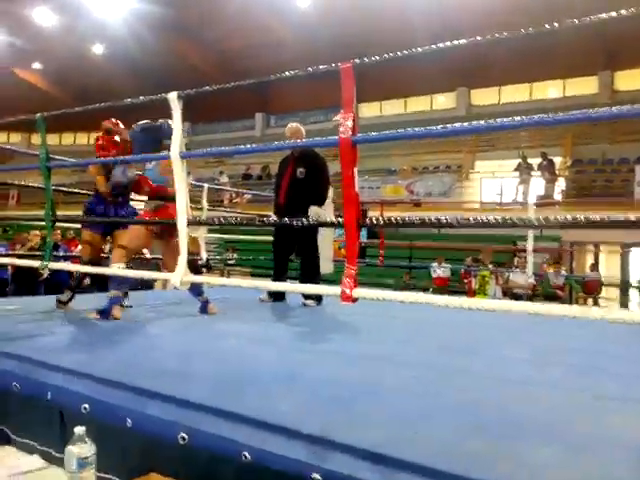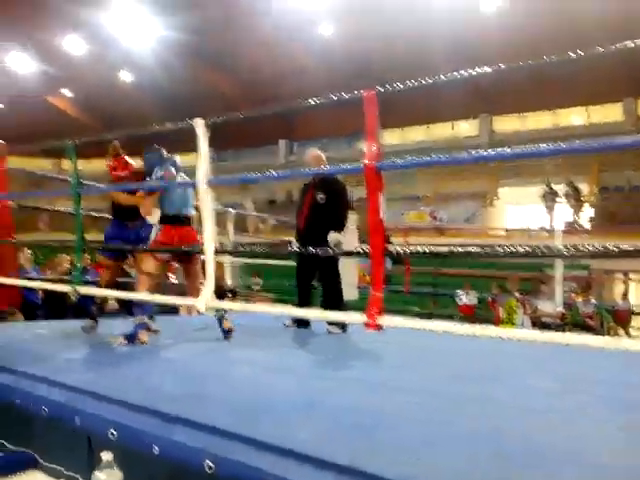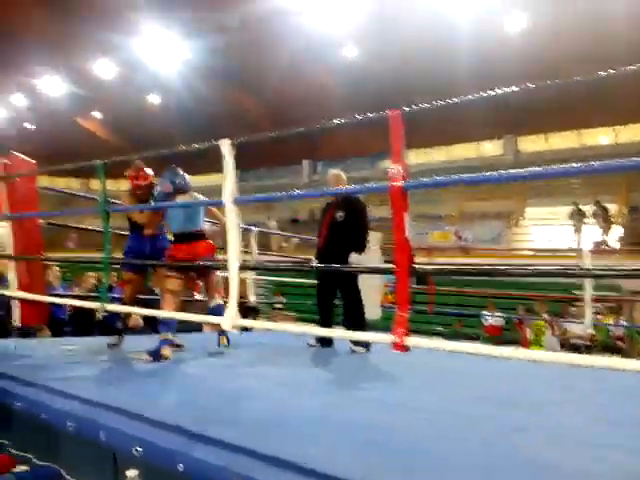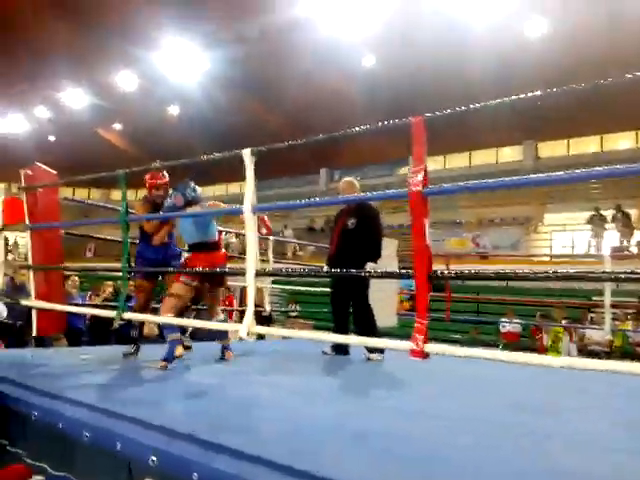
dt=0.1s
person 1, frame 1
left shoulder: (166, 160)
right shoulder: (159, 158)
left elbow: (174, 191)
left wrist: (151, 189)
left hip: (160, 212)
right hip: (168, 213)
left knee: (119, 254)
right knee: (174, 265)
left ankle: (114, 305)
right ankle: (204, 302)
person 1, frame 2
left shoulder: (163, 178)
right shoulder: (185, 180)
left hip: (168, 235)
right hip: (188, 236)
left knee: (145, 281)
right knee: (196, 287)
right ankle: (224, 322)
person 1, frame 3
left shoulder: (166, 203)
right shoulder: (197, 198)
right elbow: (219, 219)
left hip: (181, 254)
right hip: (204, 250)
left knee: (169, 303)
right knee: (214, 295)
left ankle: (165, 345)
right ankle: (221, 333)
person 1, frame 4
right shoulder: (210, 207)
left hip: (196, 262)
right hip: (217, 259)
left knee: (167, 309)
right knee: (213, 309)
left ankle: (175, 347)
right ankle: (226, 349)
person 2, frame 1
left shoulder: (125, 152)
right shoulder: (95, 167)
right elbow: (104, 190)
right wrist: (114, 183)
left hip: (122, 212)
right hip: (99, 211)
right knee: (89, 255)
right ankle: (71, 290)
person 2, frame 2
left shoulder: (139, 176)
right shoulder: (114, 190)
right elbow: (132, 201)
left hip: (141, 232)
right hip: (119, 234)
right knee: (107, 278)
left ankle: (144, 318)
right ankle: (94, 318)
person 2, frame 3
right shoulder: (130, 198)
right elbow: (141, 219)
right wrist: (154, 201)
left hip: (159, 245)
right hip: (137, 247)
right knee: (130, 293)
right ankle: (120, 333)
person 2, frame 4
right shoulder: (143, 205)
right elbow: (150, 228)
left hip: (169, 252)
right hip: (148, 254)
right knee: (142, 300)
right ankle: (135, 342)
person 3, frame 1
left shoulder: (314, 159)
right shoulder: (285, 161)
left elbow: (323, 184)
left wrist: (317, 204)
right wrist: (276, 211)
left hip: (304, 215)
right hip: (286, 215)
left knee: (308, 254)
right knee: (280, 252)
left ankle: (312, 294)
right ankle: (276, 292)
person 3, frame 2
left shoulder: (334, 185)
right shoulder: (306, 188)
left elbow: (342, 209)
left wrist: (336, 230)
right wrist: (298, 237)
left hip: (325, 240)
right hip: (307, 241)
left knee: (330, 279)
right knee: (302, 278)
left ankle: (337, 321)
right ankle: (300, 318)
person 3, frame 3
left shoulder: (355, 204)
right shoulder: (328, 207)
left elbow: (362, 229)
left wrist: (357, 251)
right wrist: (319, 255)
left hip: (345, 260)
right hip: (328, 260)
left knee: (352, 298)
right knee: (324, 297)
left ankle: (360, 340)
right ankle: (324, 336)
person 3, frame 4
left shoulder: (367, 211)
right shoulder: (341, 214)
left elbow: (375, 237)
left wrist: (372, 260)
right wrist: (329, 263)
left hip: (357, 266)
right hip: (340, 267)
left knee: (360, 305)
right knee: (338, 305)
left ankle: (374, 347)
right ankle: (340, 344)
